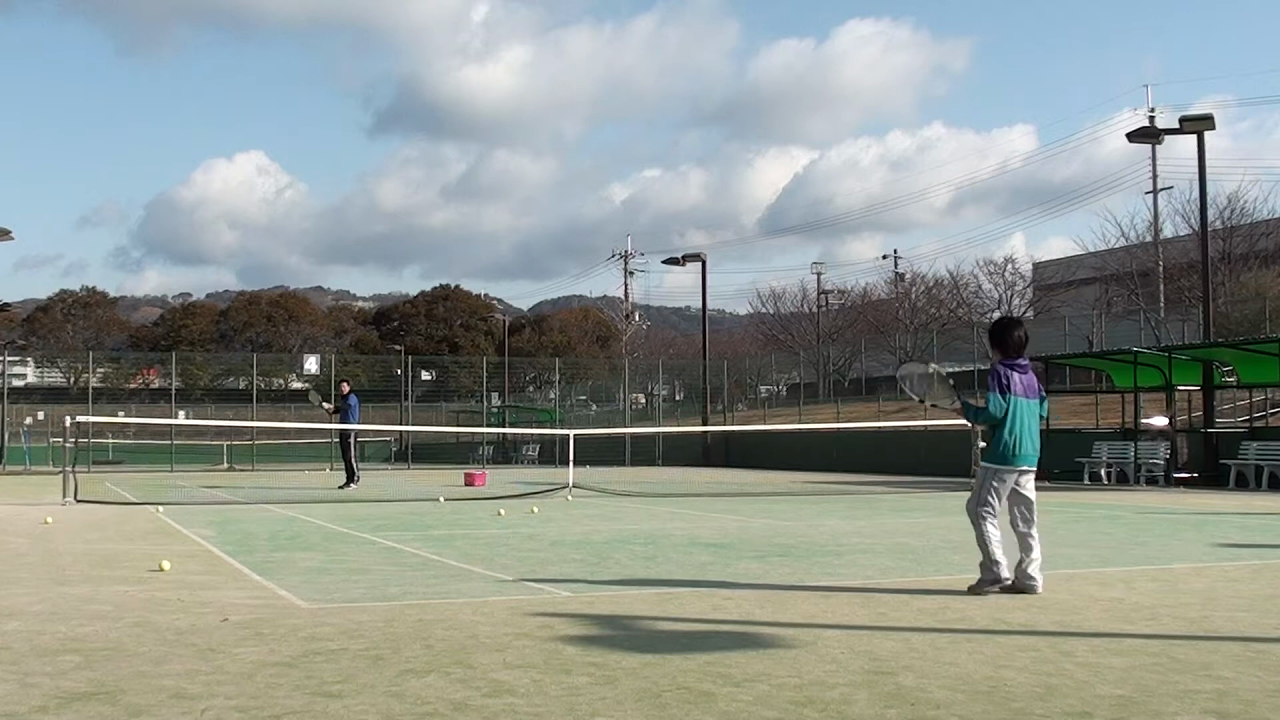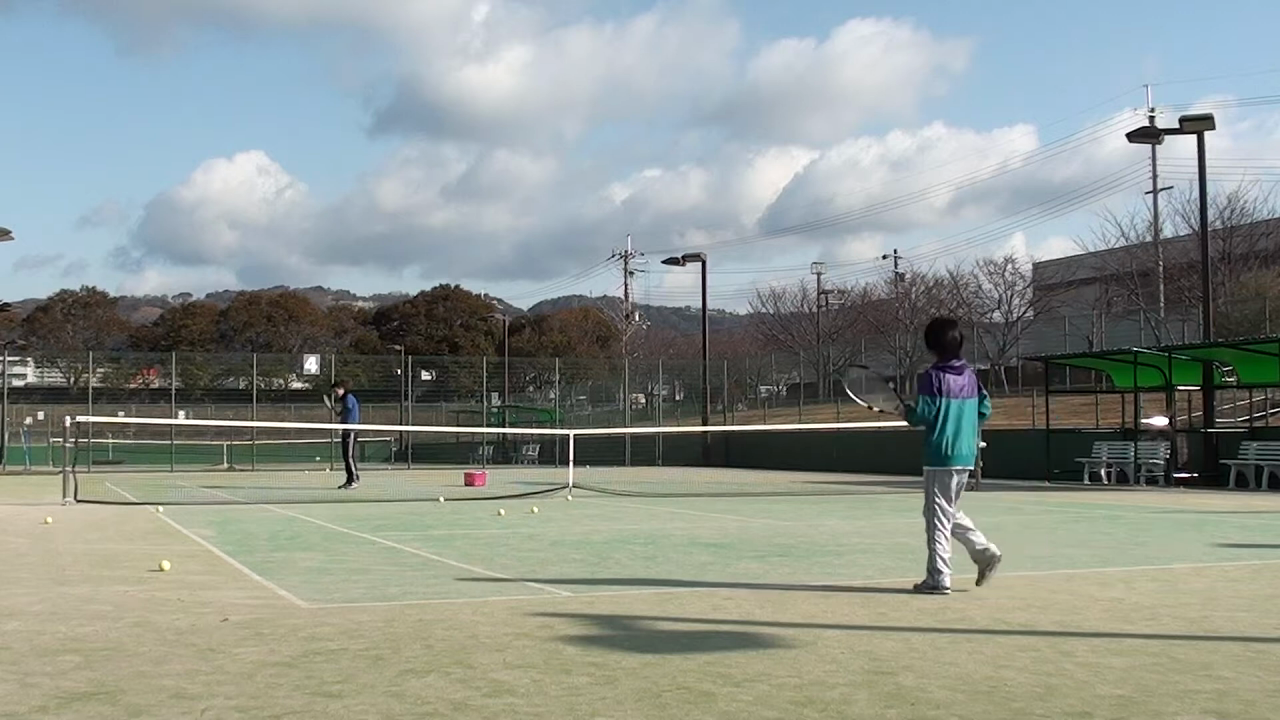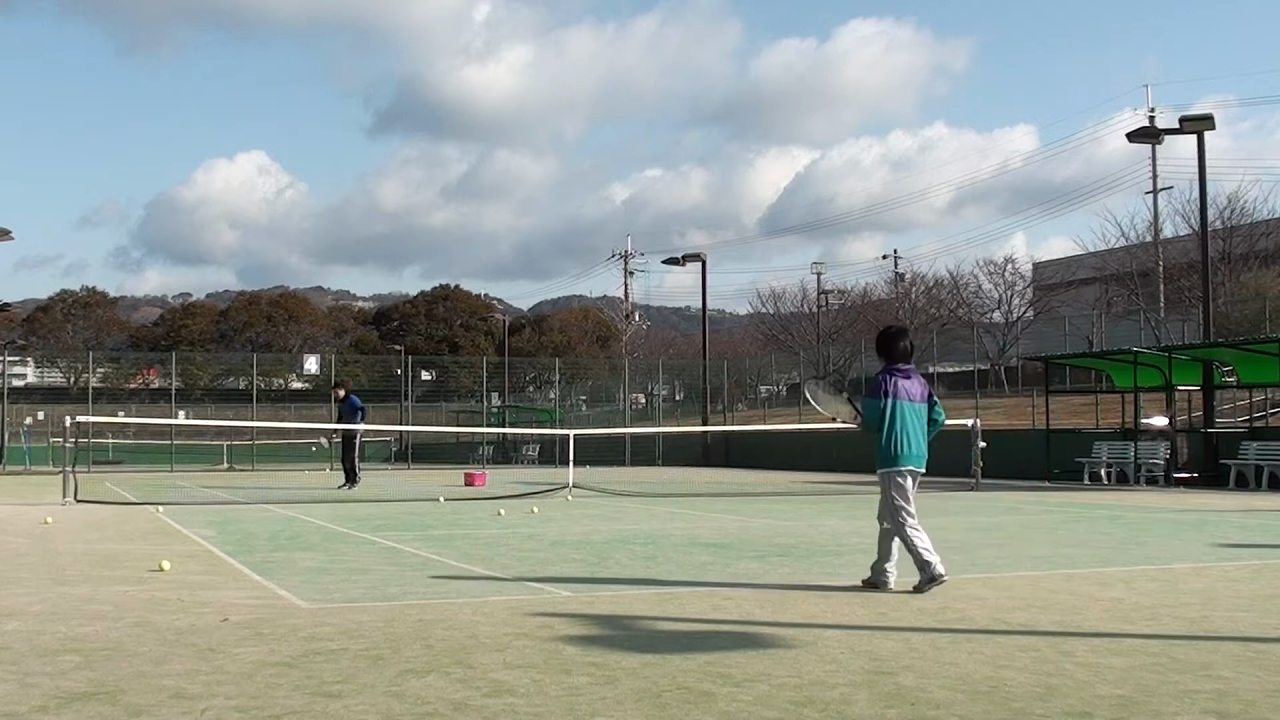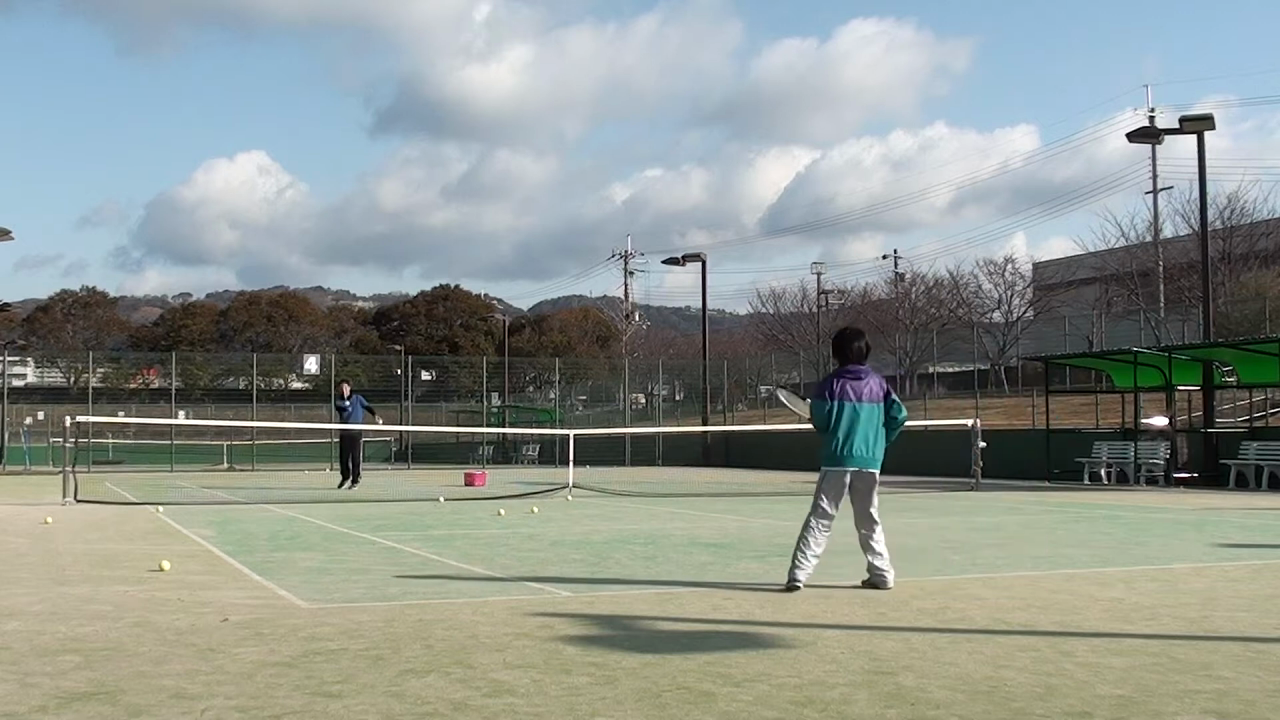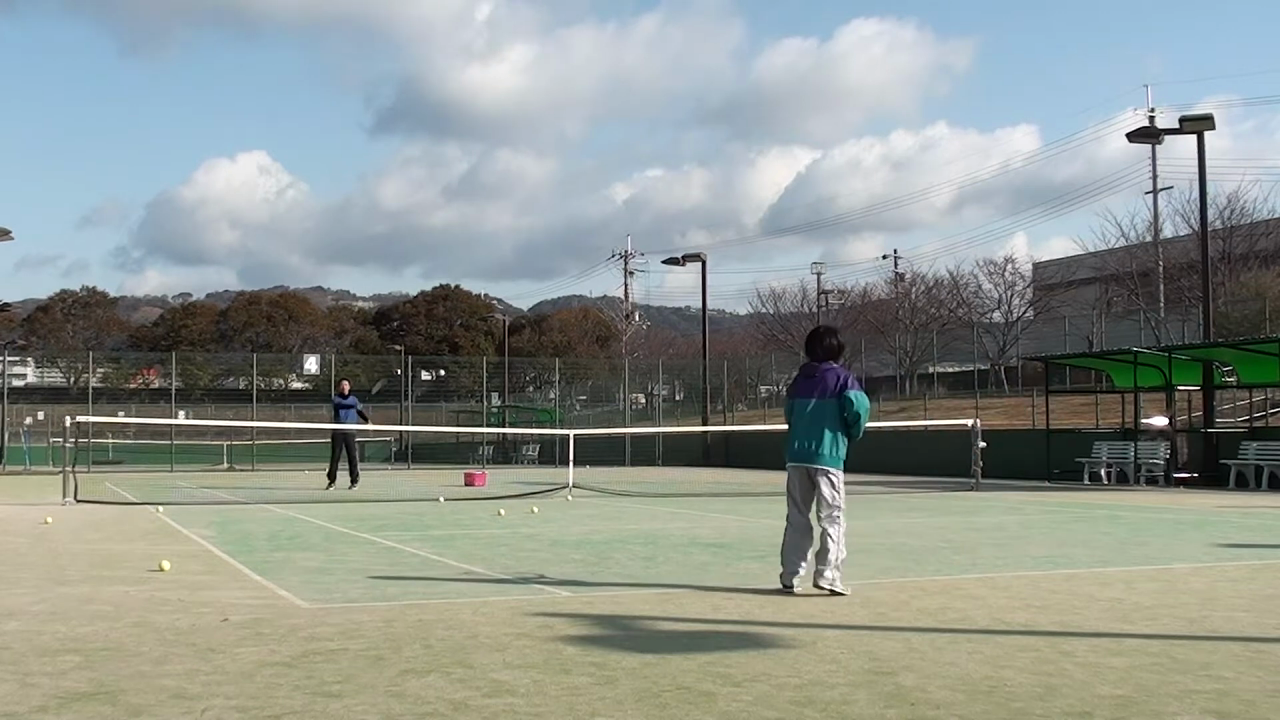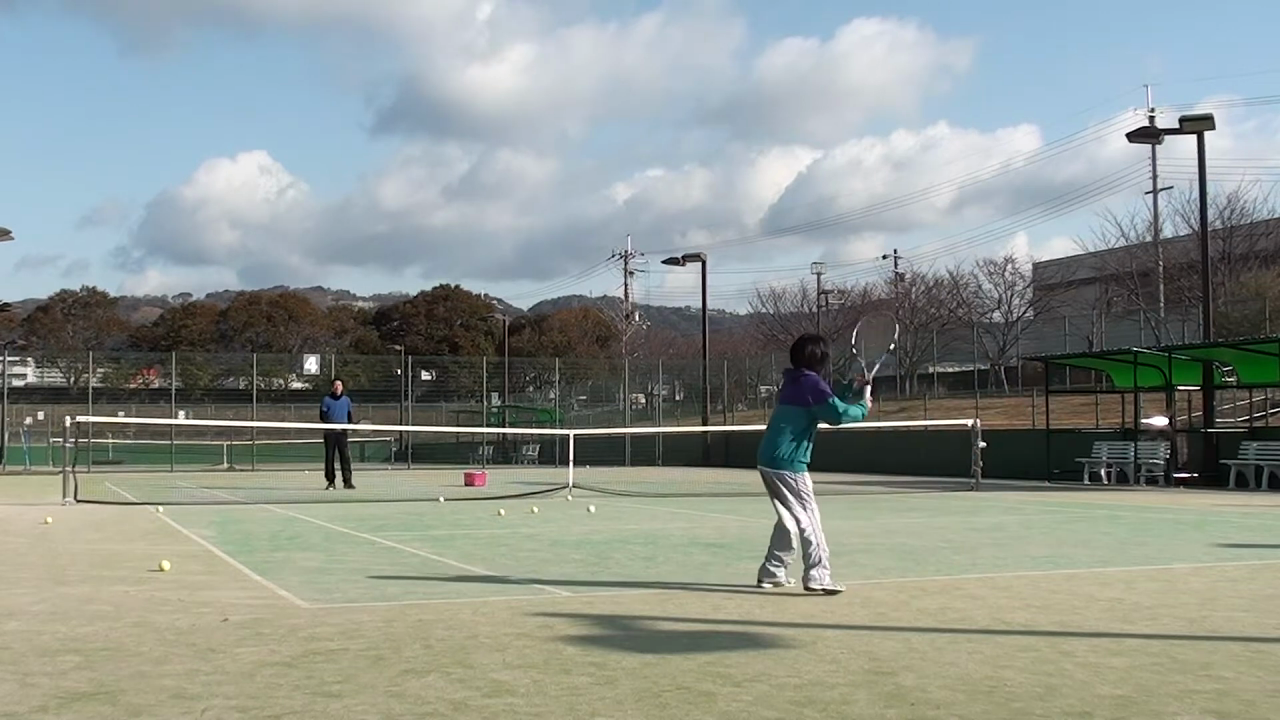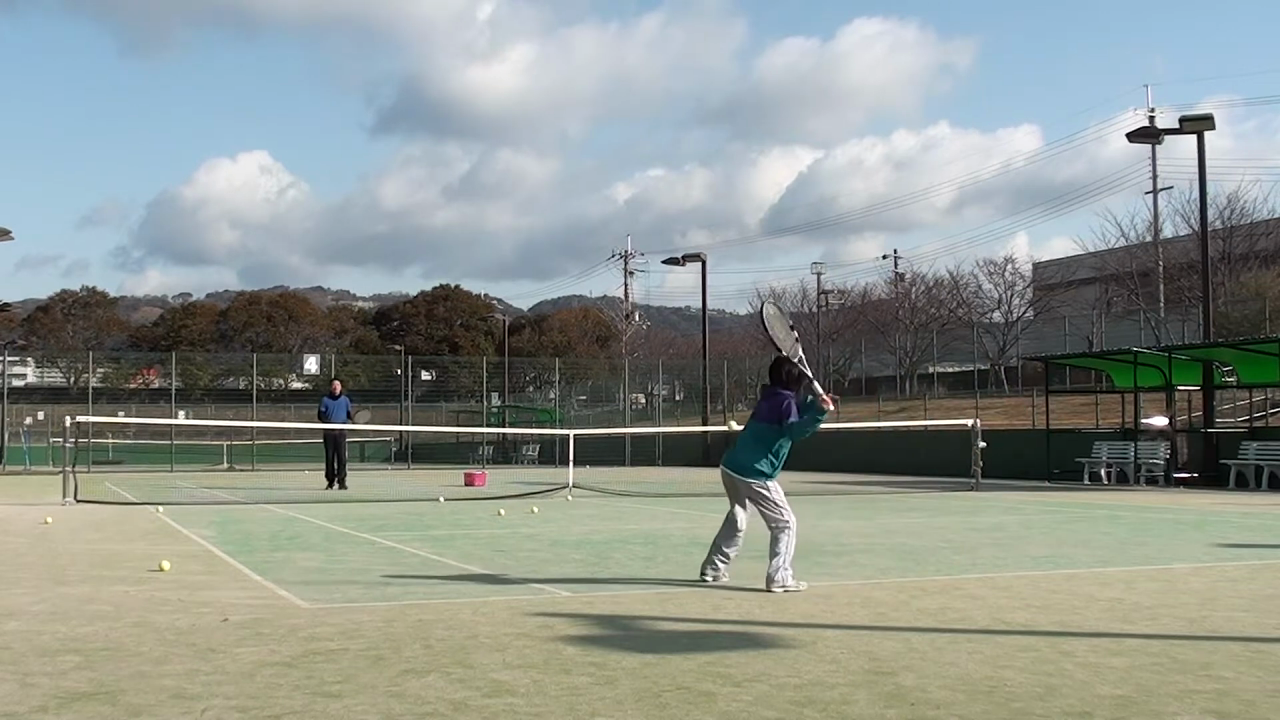
dt=0.4s
person 1, frame 1
left shoulder: (999, 372)
right shoulder: (1031, 375)
left elbow: (994, 411)
right elbow: (1042, 410)
left wrist: (969, 411)
left hip: (1002, 456)
right hip: (1029, 457)
left knee: (981, 510)
right knee: (1025, 520)
left ankle: (996, 571)
right ankle: (1029, 578)
person 1, frame 2
left shoulder: (933, 376)
right shoulder: (970, 375)
left elbow: (923, 414)
right elbow: (984, 409)
left wrist: (908, 414)
left hip: (941, 456)
right hip: (966, 455)
left knee: (937, 517)
right knee: (950, 514)
left ankle: (938, 578)
right ankle: (985, 552)
person 1, frame 3
left shoulder: (883, 380)
right shoulder: (920, 382)
left elbow: (871, 419)
right elbow: (937, 417)
left wrist: (863, 422)
left hip: (893, 457)
right hip: (916, 456)
left knee: (902, 519)
right knee: (889, 518)
left ankle: (932, 569)
right ankle: (882, 575)
person 1, frame 4
left shoulder: (832, 382)
right shoulder: (878, 382)
left elbow: (820, 421)
right elbow: (899, 415)
right wrist: (881, 440)
left hip: (838, 459)
right hip: (871, 461)
left knee: (820, 518)
right knee: (869, 519)
left ankle: (800, 573)
right ankle: (882, 574)
person 1, frame 5
left shoulder: (799, 380)
right shoulder: (843, 378)
right elbow: (858, 409)
right wrist: (852, 434)
left hip: (797, 457)
right hip: (828, 458)
left knee: (797, 519)
right knee: (832, 518)
left ankle: (790, 577)
right ankle: (827, 575)
person 1, frame 6
left shoulder: (791, 382)
right shoulder: (812, 384)
left elbow: (826, 401)
right elbow: (837, 412)
left wrist: (851, 388)
right wrist: (863, 406)
left hip: (767, 460)
right hip: (788, 463)
left knee: (788, 517)
right knee: (808, 519)
left ankle: (771, 573)
right ankle: (817, 576)
person 1, frame 7
left shoulder: (770, 398)
right shoulder: (786, 402)
left elbow: (796, 417)
right elbow: (795, 431)
left wrist: (815, 403)
right wrist: (820, 411)
left hip: (731, 468)
right hip: (755, 474)
left knee: (737, 519)
right knee: (784, 523)
left ankle: (713, 568)
right ankle: (779, 578)
